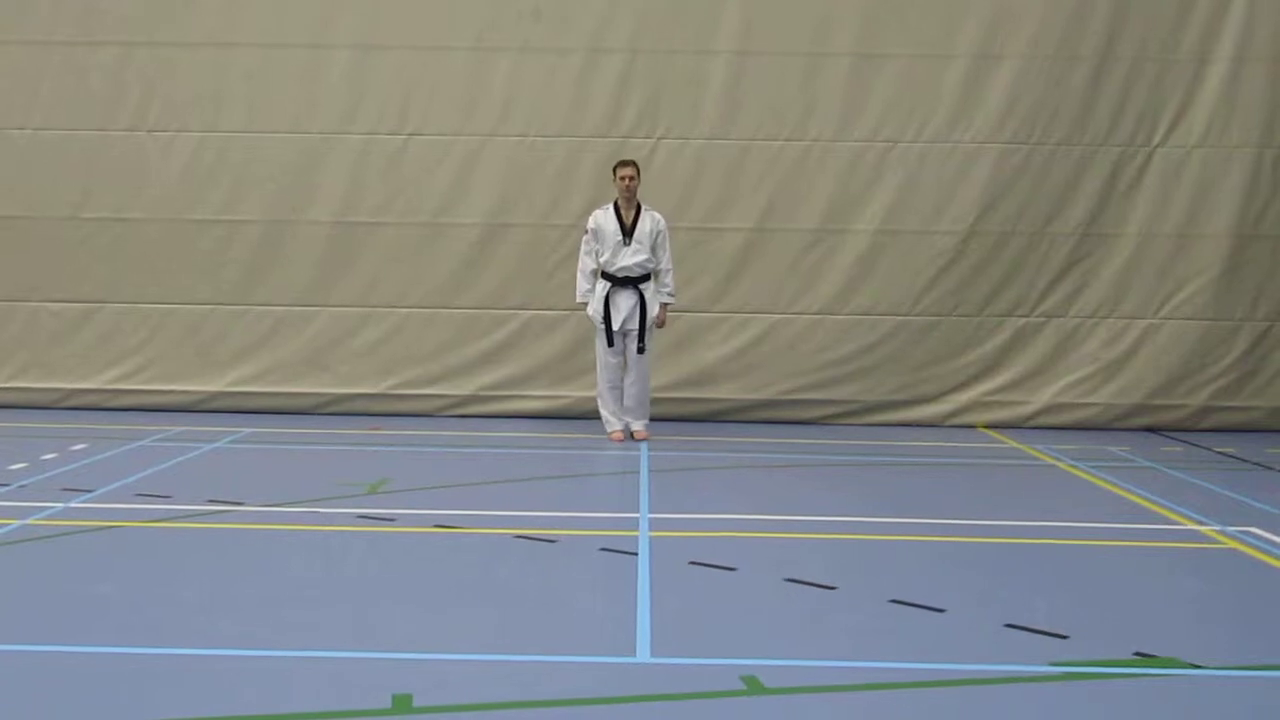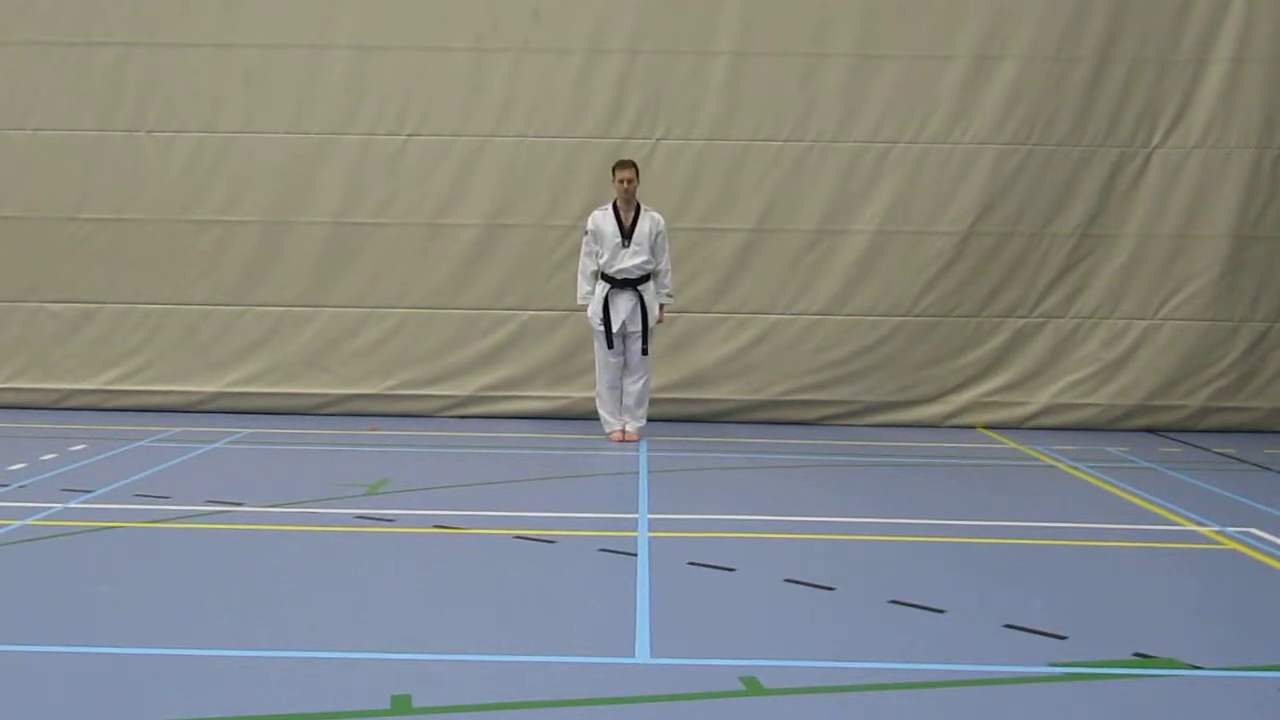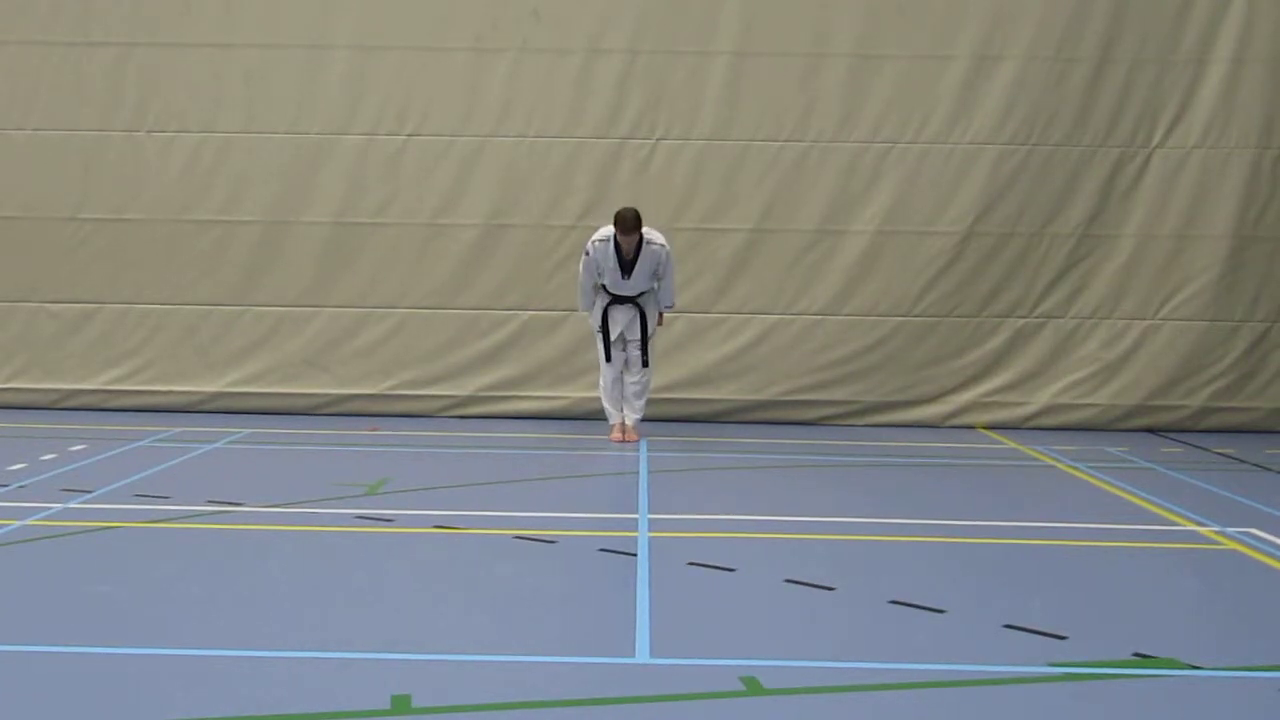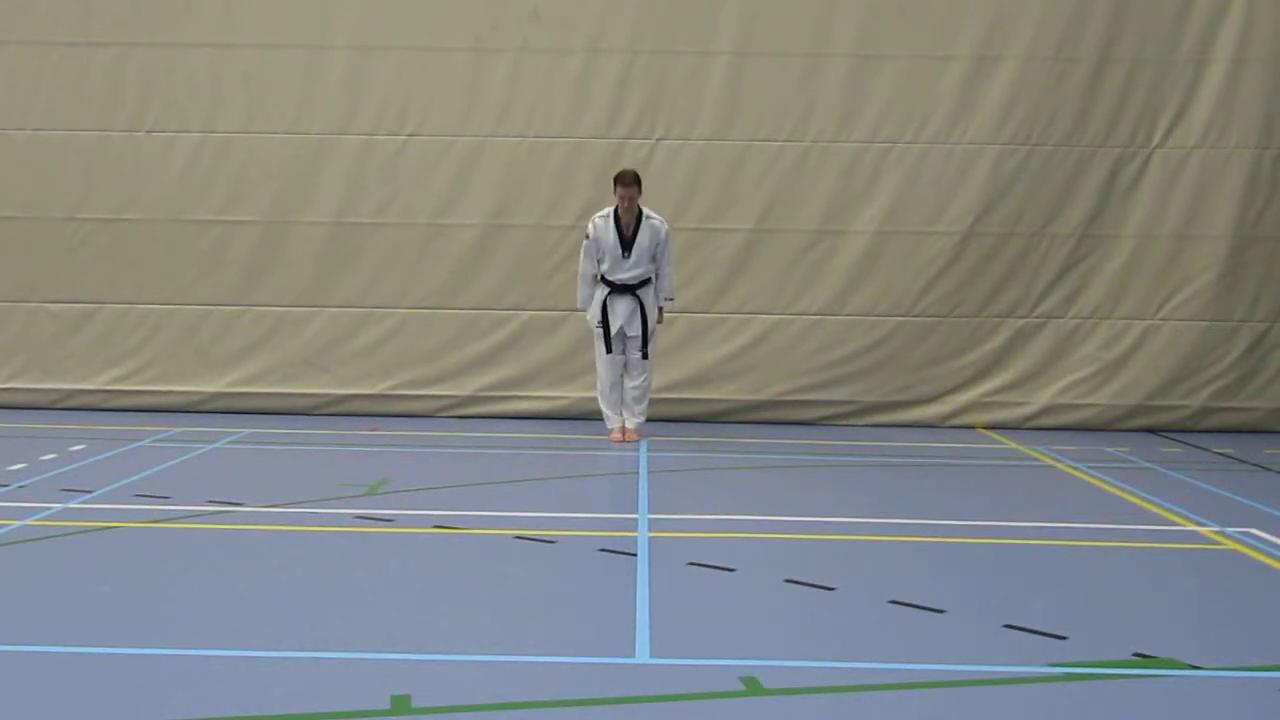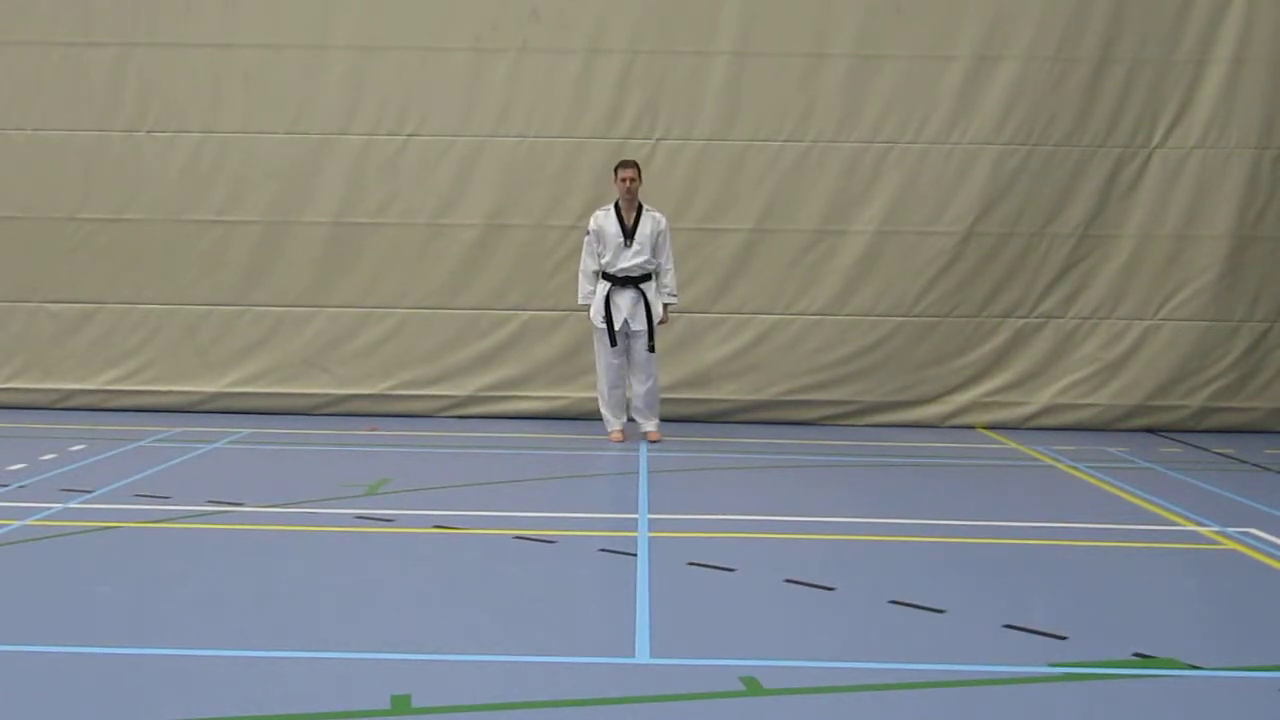
dt=1s
person 1, frame 1
left shoulder: (655, 220)
right shoulder: (598, 219)
left elbow: (664, 265)
right elbow: (587, 262)
left wrist: (664, 304)
right wrist: (587, 301)
left hip: (641, 296)
right hip: (609, 296)
left knee: (639, 364)
right knee: (609, 364)
left ankle: (637, 421)
right ankle: (614, 423)
person 1, frame 2
left shoulder: (654, 221)
right shoulder: (598, 219)
left elbow: (663, 265)
right elbow: (587, 263)
left wrist: (662, 304)
right wrist: (588, 303)
left hip: (641, 298)
right hip: (608, 298)
left knee: (638, 366)
right knee: (608, 366)
left ankle: (633, 424)
right ankle: (613, 424)
person 1, frame 3
left shoulder: (658, 247)
right shoulder: (597, 244)
left elbow: (665, 281)
right elbow: (587, 280)
left wrist: (662, 311)
right wrist: (590, 310)
left hip: (642, 306)
right hip: (609, 306)
left knee: (638, 366)
right knee: (610, 365)
left ankle: (631, 422)
right ankle: (616, 421)
person 1, frame 4
left shoulder: (658, 226)
right shoulder: (598, 224)
left elbow: (664, 269)
right elbow: (587, 268)
left wrist: (661, 306)
right wrist: (588, 307)
left hip: (641, 301)
right hip: (608, 301)
left knee: (639, 367)
right knee: (608, 367)
left ankle: (632, 424)
right ankle: (614, 423)
person 1, frame 5
left shoulder: (656, 220)
right shoulder: (599, 219)
left elbow: (665, 265)
right elbow: (589, 264)
left wrist: (665, 304)
right wrist: (589, 303)
left hip: (643, 297)
right hip: (610, 297)
left knee: (645, 366)
right knee: (610, 366)
left ankle: (649, 423)
right ankle: (615, 424)
